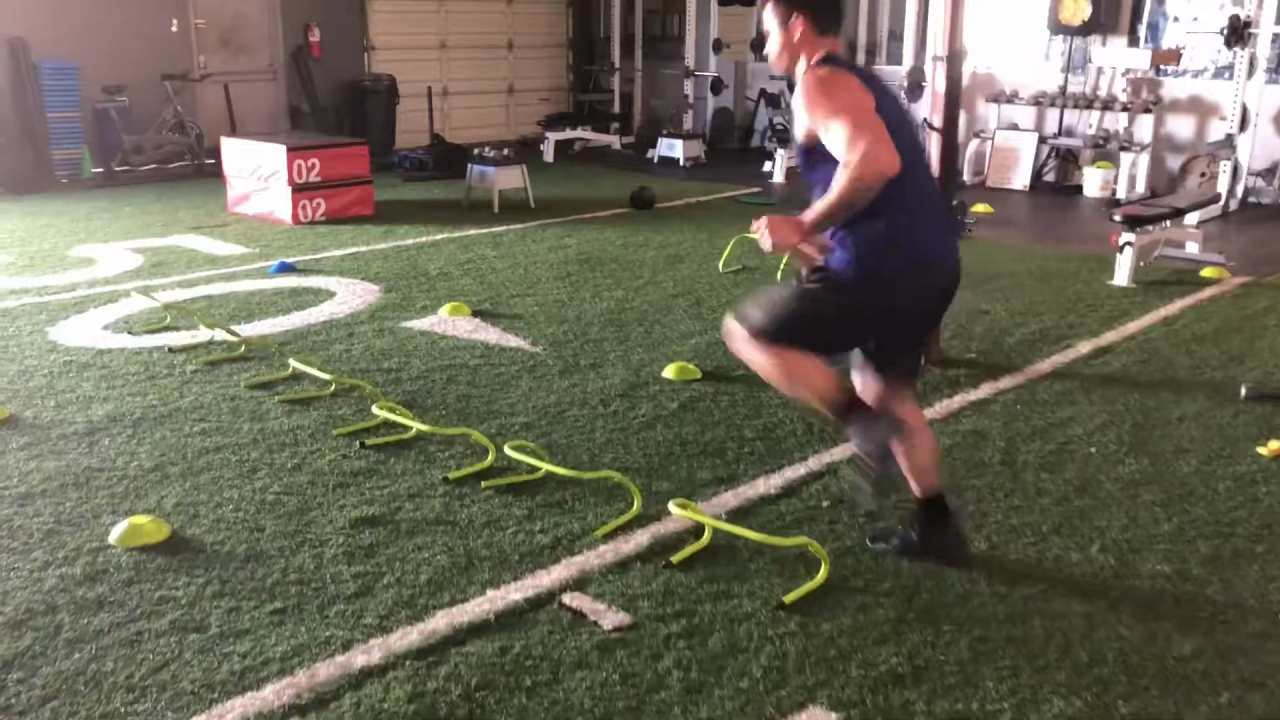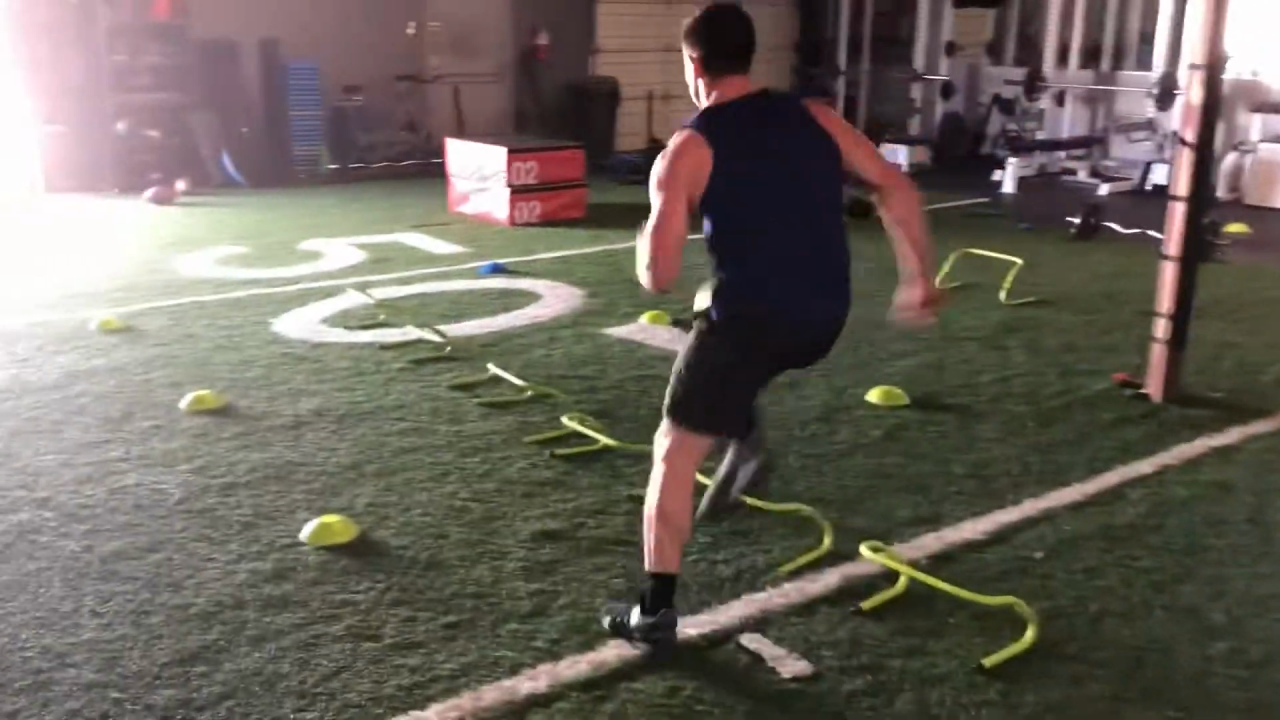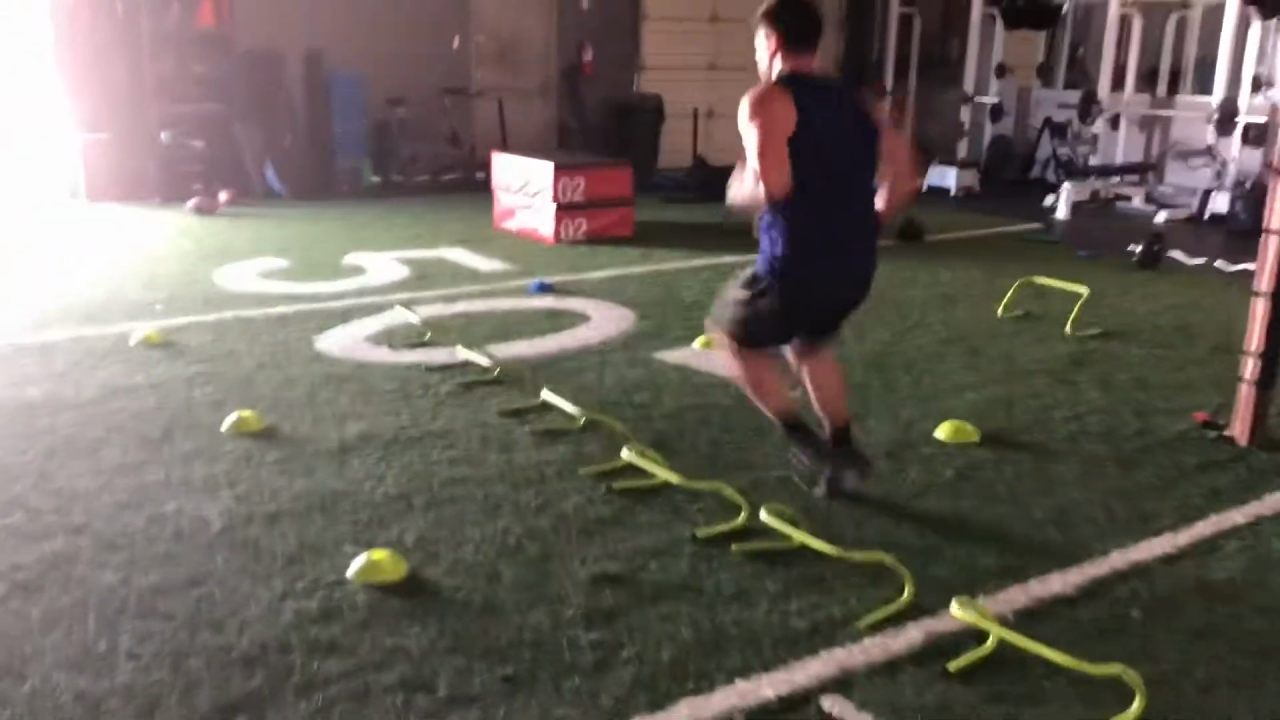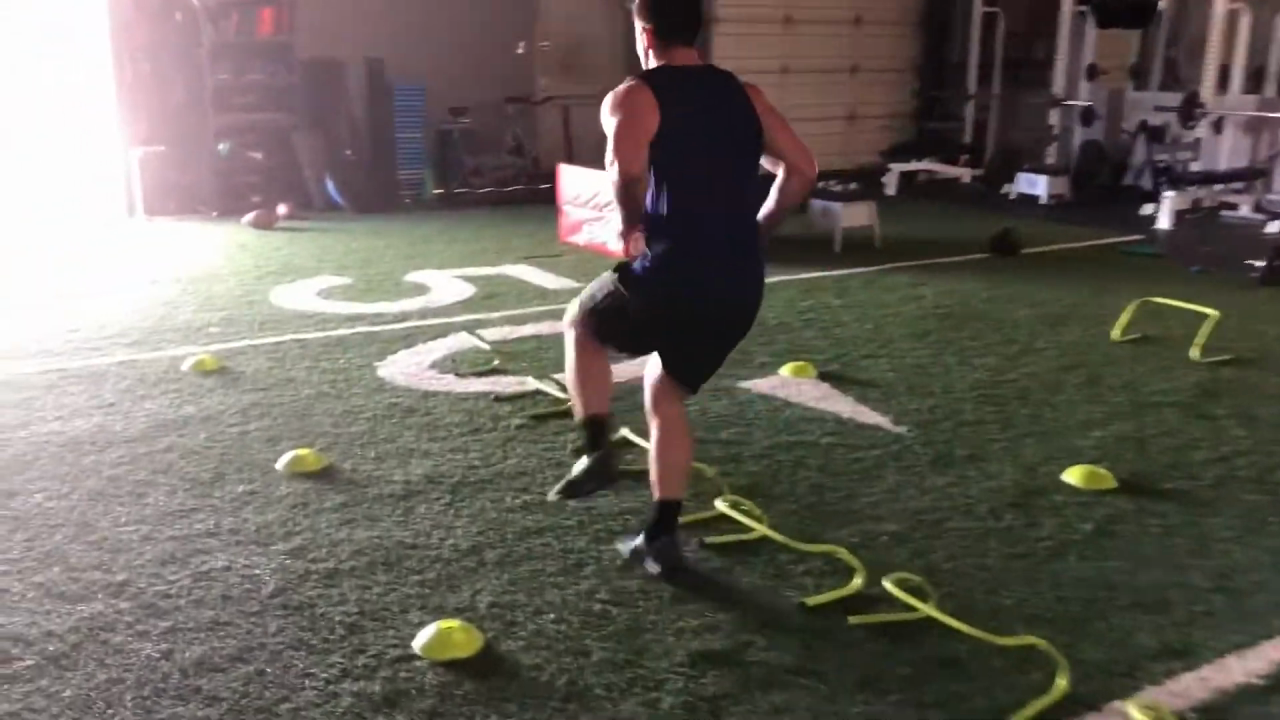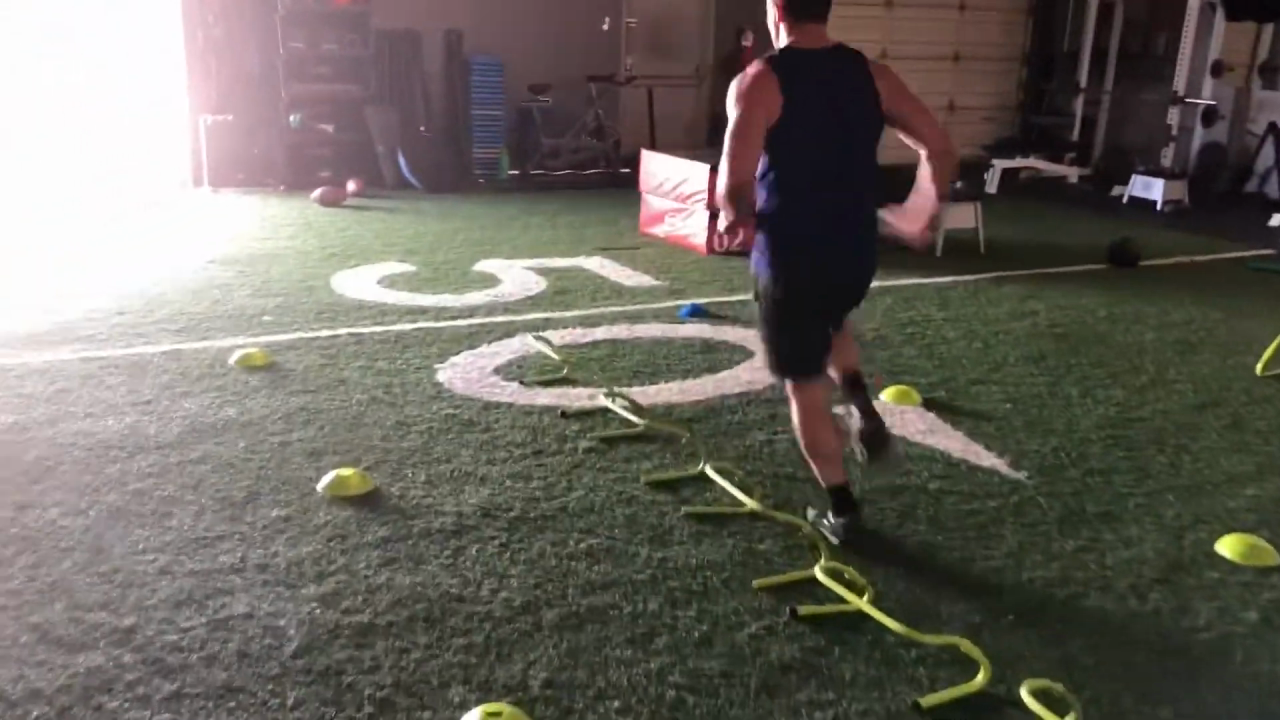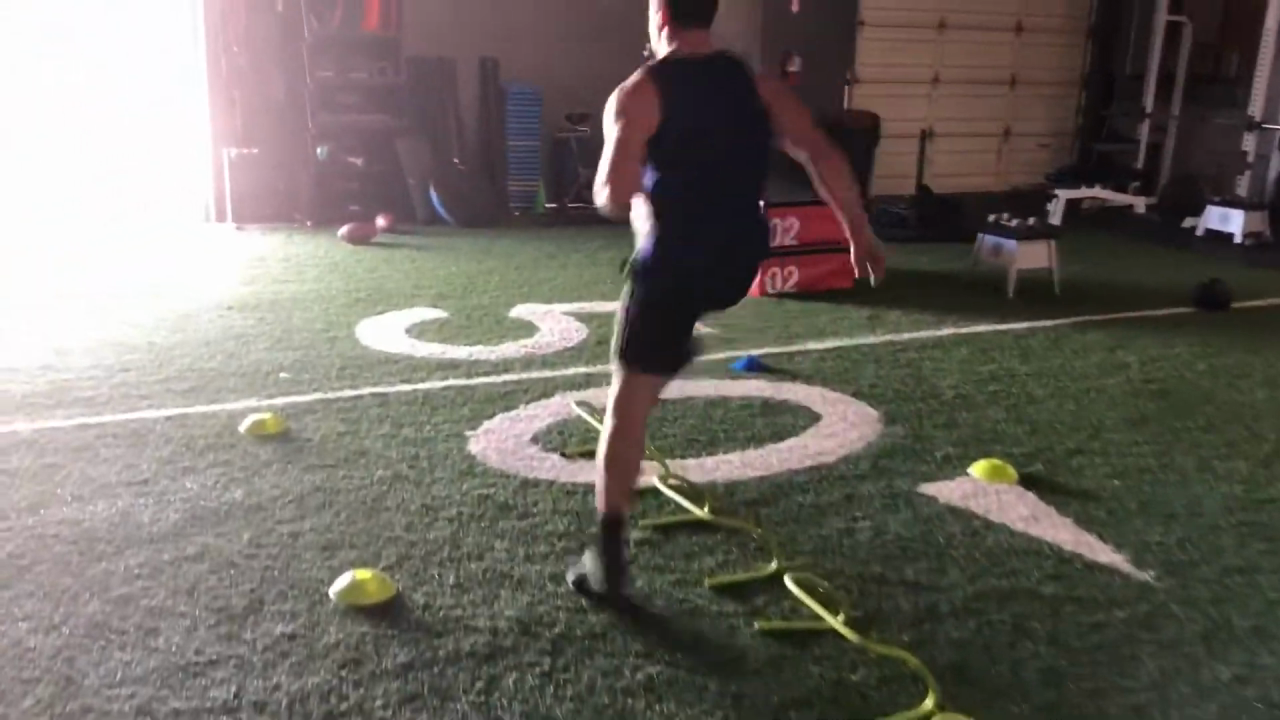
dt=0.7s
person 1, frame 1
left shoulder: (821, 87)
right shoulder: (866, 87)
left elbow: (875, 161)
left wrist: (810, 222)
right wrist: (816, 235)
left hip: (881, 270)
right hip: (936, 268)
left knee: (746, 332)
right knee: (887, 393)
left ankle: (860, 417)
right ankle: (936, 527)
person 1, frame 2
left shoulder: (691, 146)
right shoulder: (814, 117)
left elbow: (659, 274)
right elbow: (893, 188)
left wrist: (650, 266)
right wrist: (917, 277)
left hip: (751, 316)
right hip: (825, 318)
left knee: (675, 450)
left ankle: (654, 611)
right ankle: (743, 443)
person 1, frame 3
left shoulder: (766, 103)
right shoulder: (856, 104)
left elbow: (772, 185)
right elbow: (903, 181)
left wrist: (740, 190)
left hip: (796, 272)
right hip: (854, 272)
left knee: (731, 335)
right knee: (810, 349)
left ankle: (809, 443)
right ankle: (843, 452)
person 1, frame 4
left shoulder: (632, 99)
right shoulder: (744, 95)
left elbow: (629, 174)
right elbow: (801, 170)
left wrist: (635, 229)
left hip: (673, 279)
right hip: (741, 289)
left knee: (584, 324)
right knee: (665, 395)
left ankle: (597, 454)
right ankle: (662, 535)
person 1, frame 5
left shoulder: (759, 81)
right shoulder: (872, 75)
left elbow: (735, 180)
right elbow: (939, 147)
left wrist: (736, 214)
right wrist: (922, 211)
left hip: (790, 264)
right hip: (855, 258)
left knee: (806, 393)
right knee: (827, 316)
left ankle: (842, 511)
right ankle: (862, 406)
person 1, frame 6
left shoulder: (640, 91)
right shoulder: (759, 86)
left elbow: (614, 199)
right elbow: (823, 157)
left wrist: (635, 194)
right wrist: (859, 234)
left hip: (677, 269)
right hip: (743, 263)
left knee: (628, 408)
right ankle: (661, 357)
